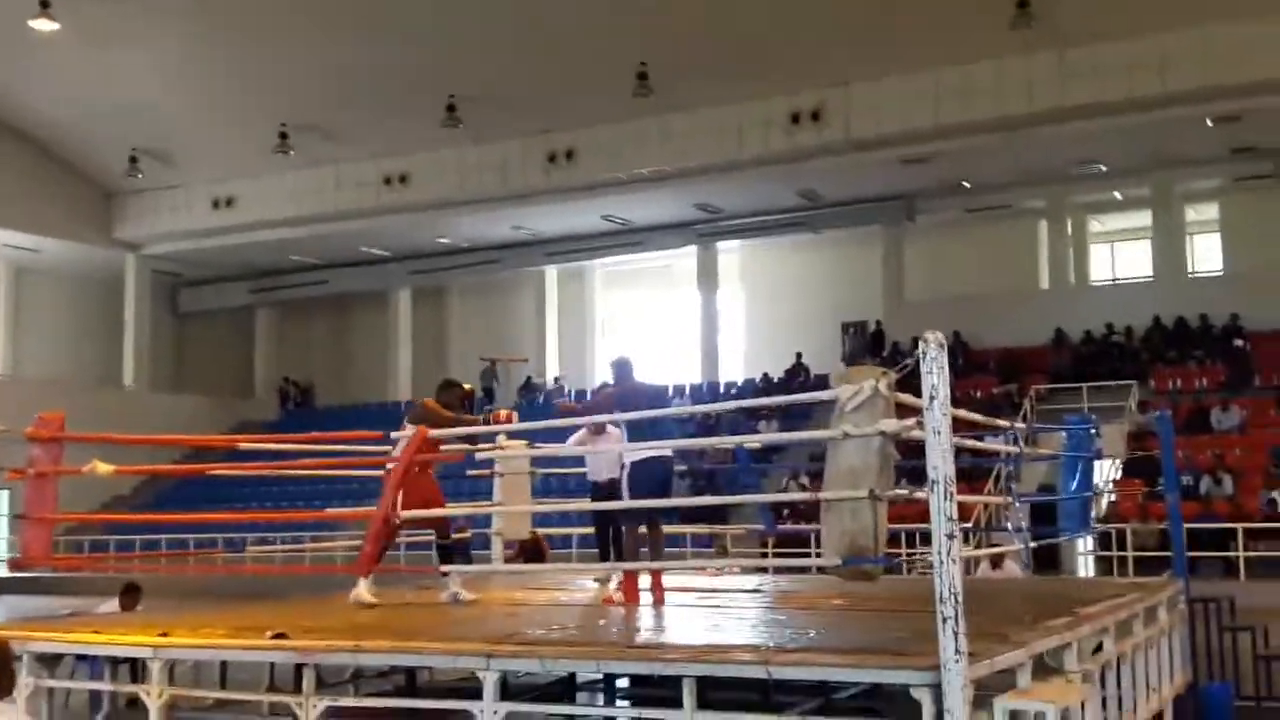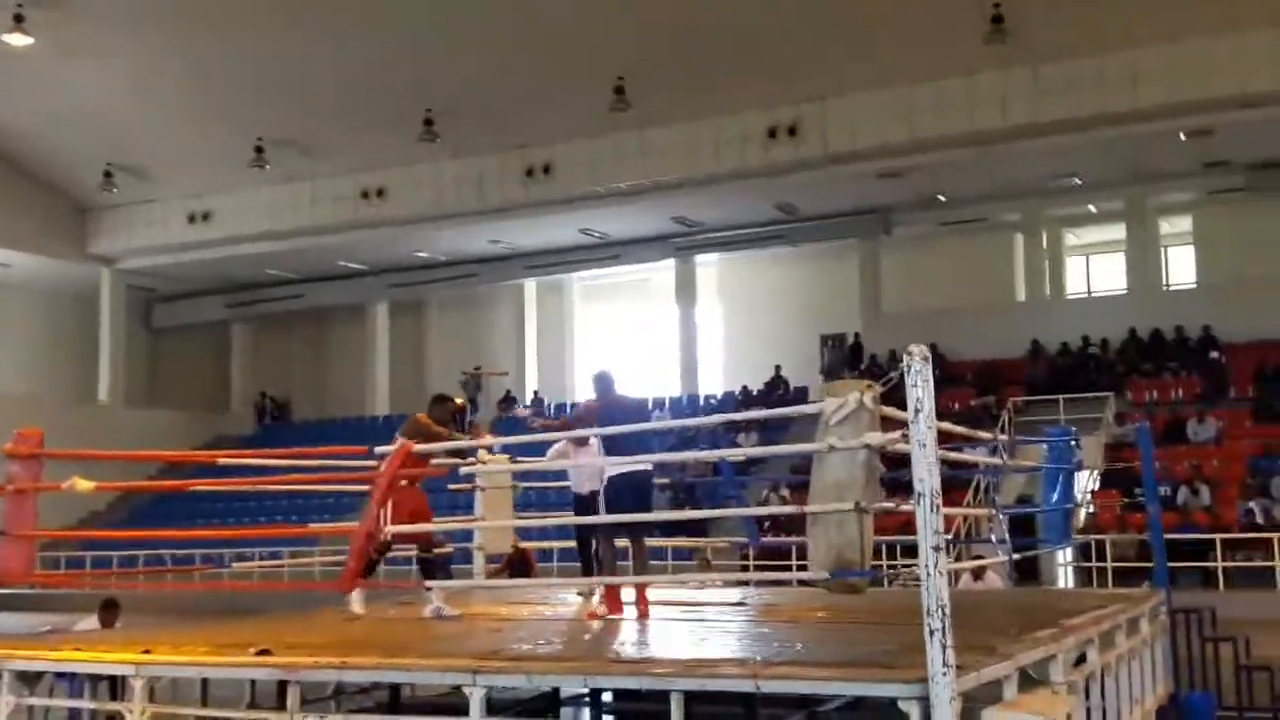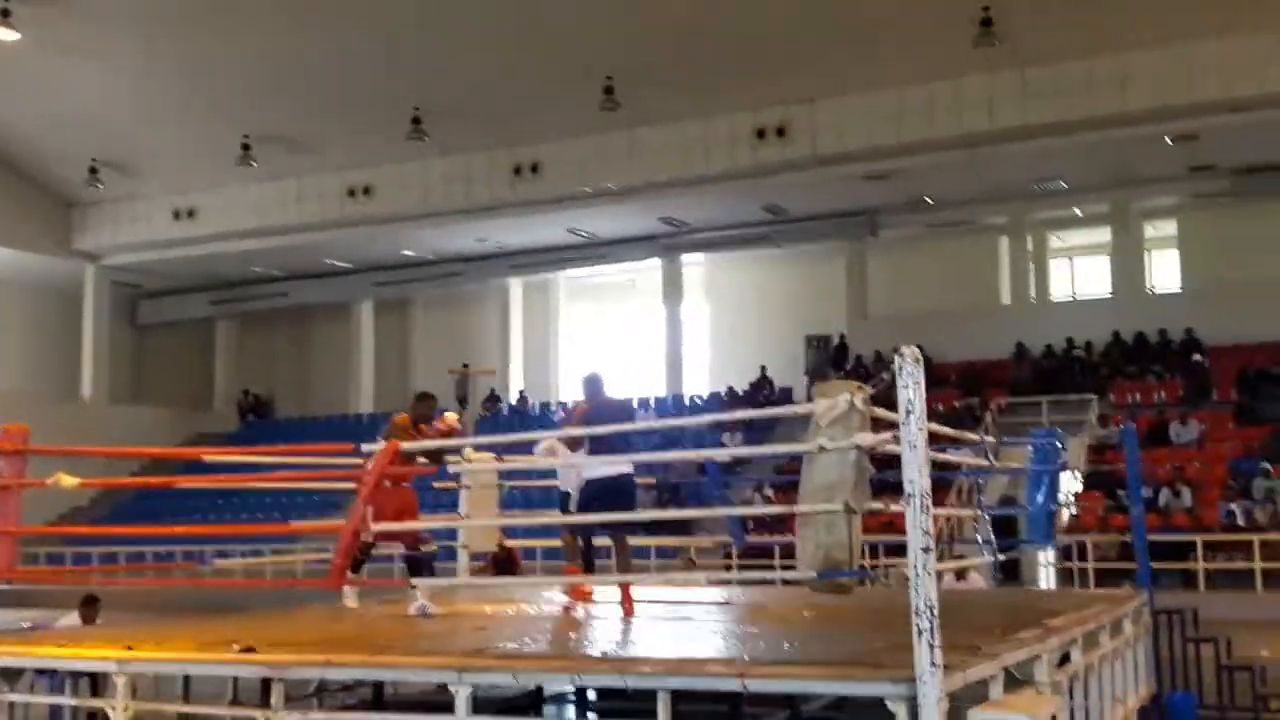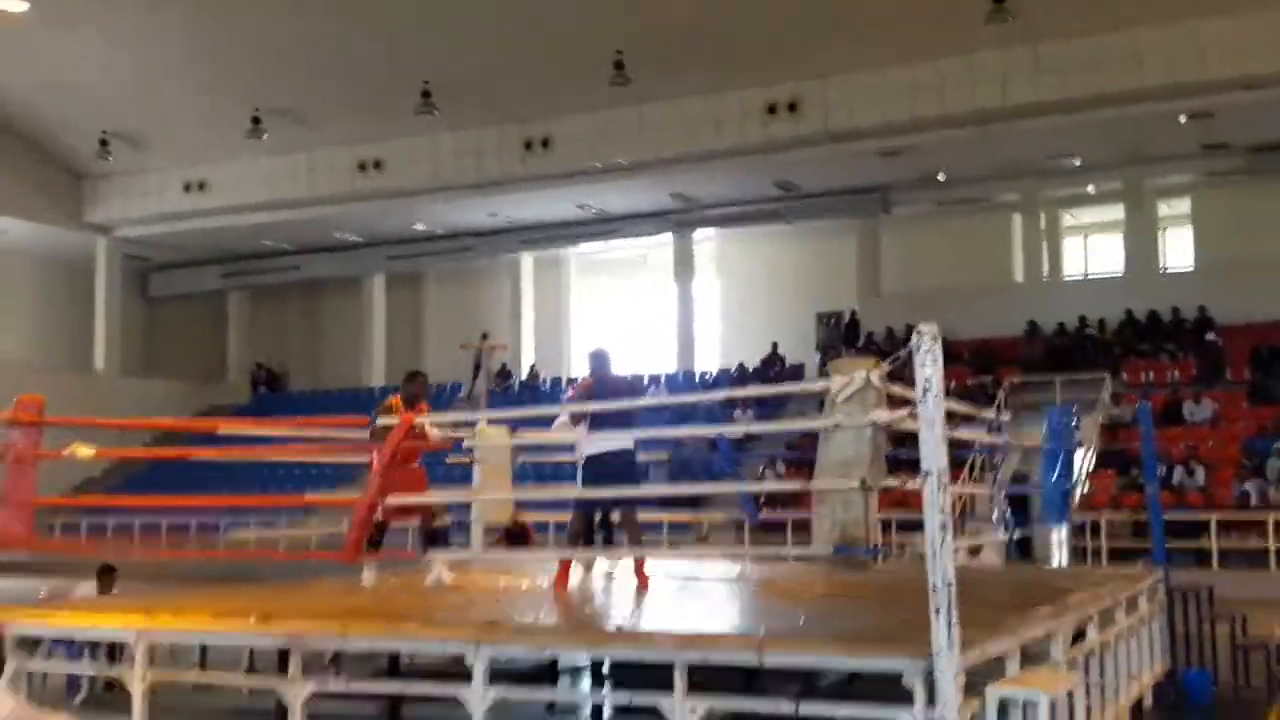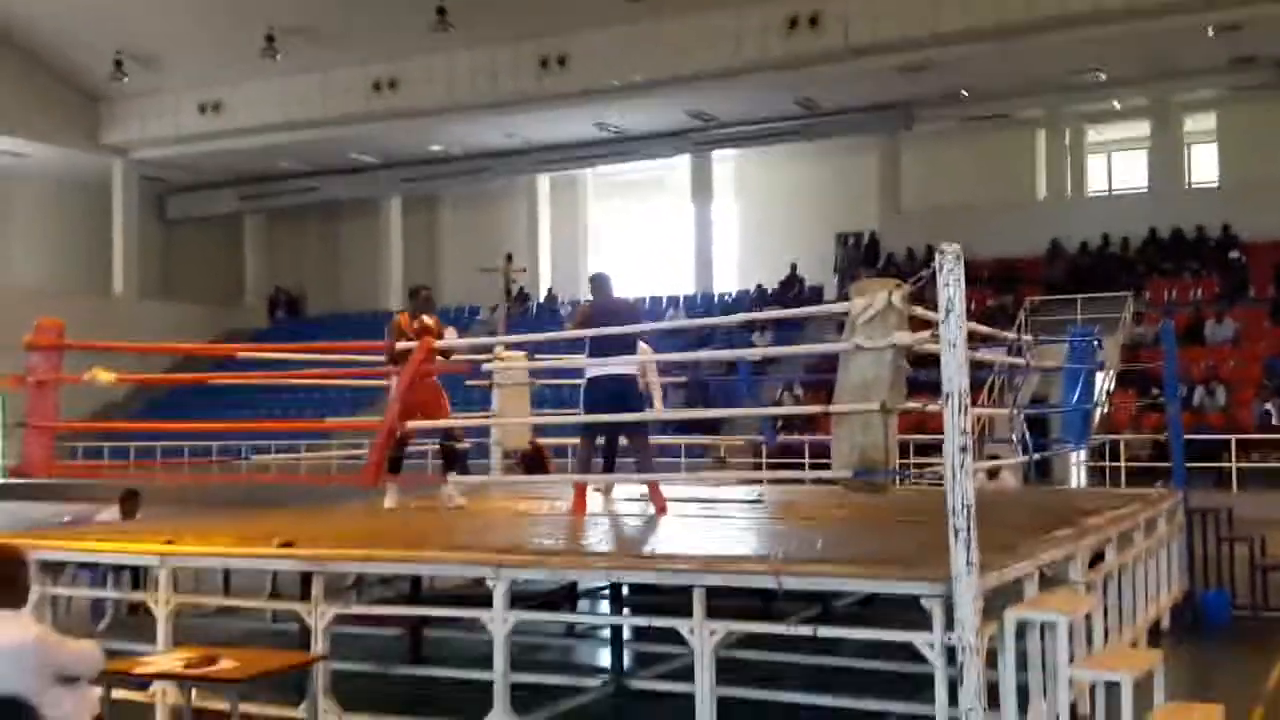
dt=0.2s
person 1, frame 1
left shoulder: (616, 393)
right shoulder: (658, 392)
left elbow: (582, 411)
left wrist: (561, 406)
left hip: (640, 461)
right hip: (664, 457)
left knee: (632, 523)
right knee: (654, 522)
left ankle: (629, 589)
right ankle: (657, 586)
person 1, frame 2
left shoulder: (595, 407)
right shoulder: (639, 405)
left elbow: (562, 427)
left hip: (617, 475)
right hip: (643, 472)
left knee: (606, 536)
right knee: (637, 537)
left ankle: (611, 600)
right ankle: (641, 600)
person 1, frame 3
left shoulder: (584, 409)
right shoulder: (626, 407)
left elbow: (572, 444)
left wrist: (568, 425)
left hip: (596, 477)
right hip: (624, 475)
left knee: (577, 532)
right knee: (620, 537)
right ankle: (626, 598)
person 1, frame 4
left shoulder: (587, 385)
right shoulder: (628, 385)
left elbow: (574, 419)
left wrist: (572, 400)
left hip: (596, 453)
right hip: (624, 451)
left knee: (581, 512)
right knee: (628, 512)
left ankle: (563, 574)
right ankle: (639, 571)
person 1, frame 5
left shoulder: (589, 310)
right shoulder: (631, 308)
left hip: (597, 378)
right hip: (627, 377)
left knee: (588, 437)
right knee: (638, 437)
left ankle: (580, 498)
right ankle: (654, 492)
person 2, frame 1
left shoulder: (445, 419)
right shoulder: (424, 408)
right elbow: (456, 421)
left wrist: (468, 405)
right wrist: (487, 419)
left hip: (423, 473)
right hip: (402, 472)
left knee: (443, 526)
right knee: (390, 526)
left ankle: (453, 587)
right ankle: (363, 584)
person 2, frame 2
left shoulder: (435, 431)
right shoulder: (419, 423)
right elbow: (445, 437)
left wrist: (459, 419)
left hip: (411, 489)
right hip: (391, 486)
left knee: (426, 542)
right knee: (384, 541)
left ankle: (435, 602)
right ankle: (358, 592)
person 2, frame 3
left shoulder: (425, 430)
right shoulder: (399, 423)
left elbow: (436, 458)
right elbow: (399, 450)
left wrist: (447, 433)
right wrist: (437, 431)
left hip: (403, 488)
right hip: (380, 486)
left knee: (414, 540)
right knee: (369, 539)
left ankle: (421, 600)
right ankle: (351, 585)
person 2, frame 4
left shoulder: (423, 409)
right shoulder: (389, 406)
left elbow: (427, 438)
right elbow: (375, 435)
left wrist: (429, 435)
left hip: (412, 467)
right hip: (389, 468)
left knee: (427, 513)
right knee: (380, 520)
right ankle: (369, 567)
person 2, frame 5
left shoulder: (435, 323)
right shoulder: (398, 323)
left elbow: (446, 353)
right elbow: (391, 357)
left wrist: (449, 341)
right wrist: (412, 336)
left hip: (430, 383)
right hip: (405, 385)
left knee: (448, 432)
right knee: (400, 437)
left ankle: (450, 487)
right ankle: (392, 489)
